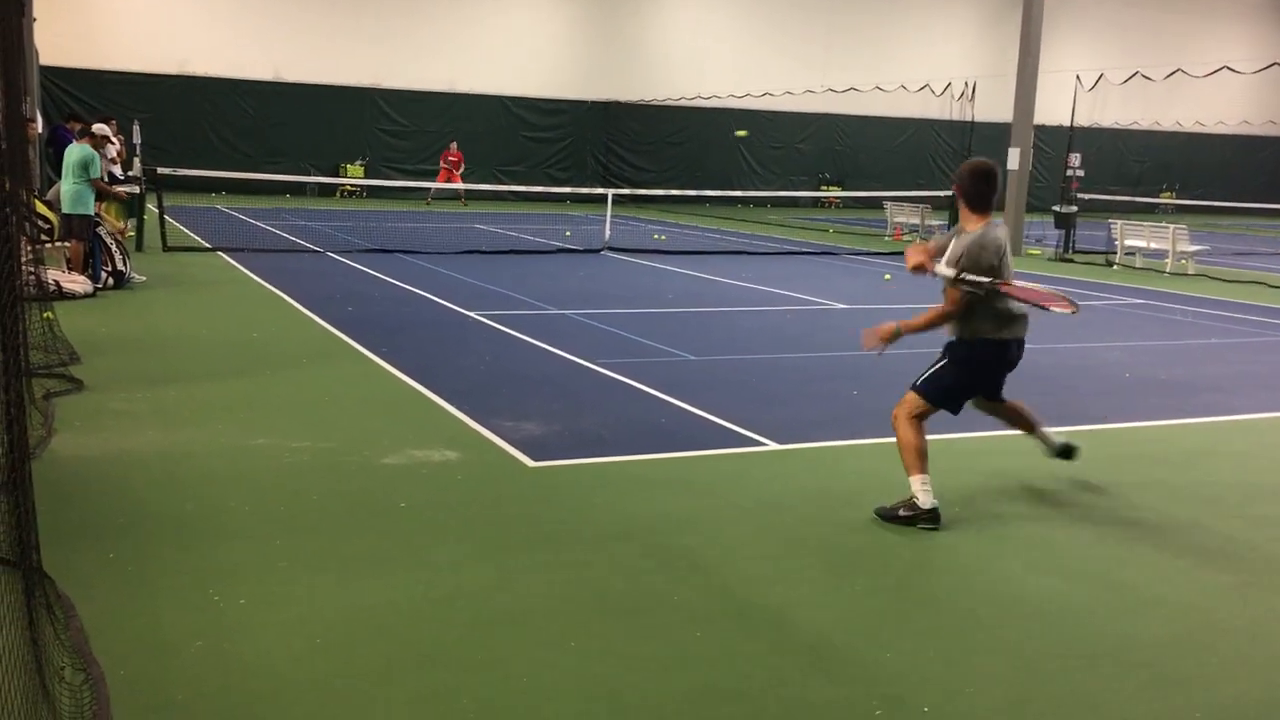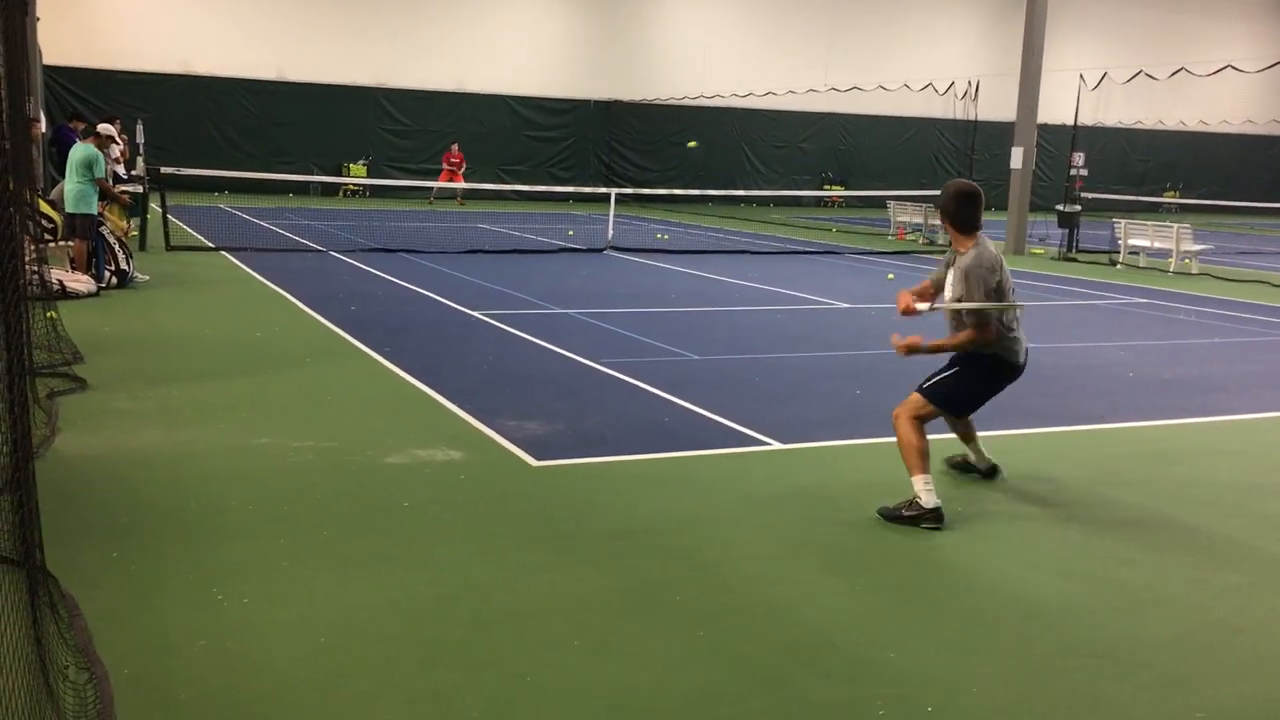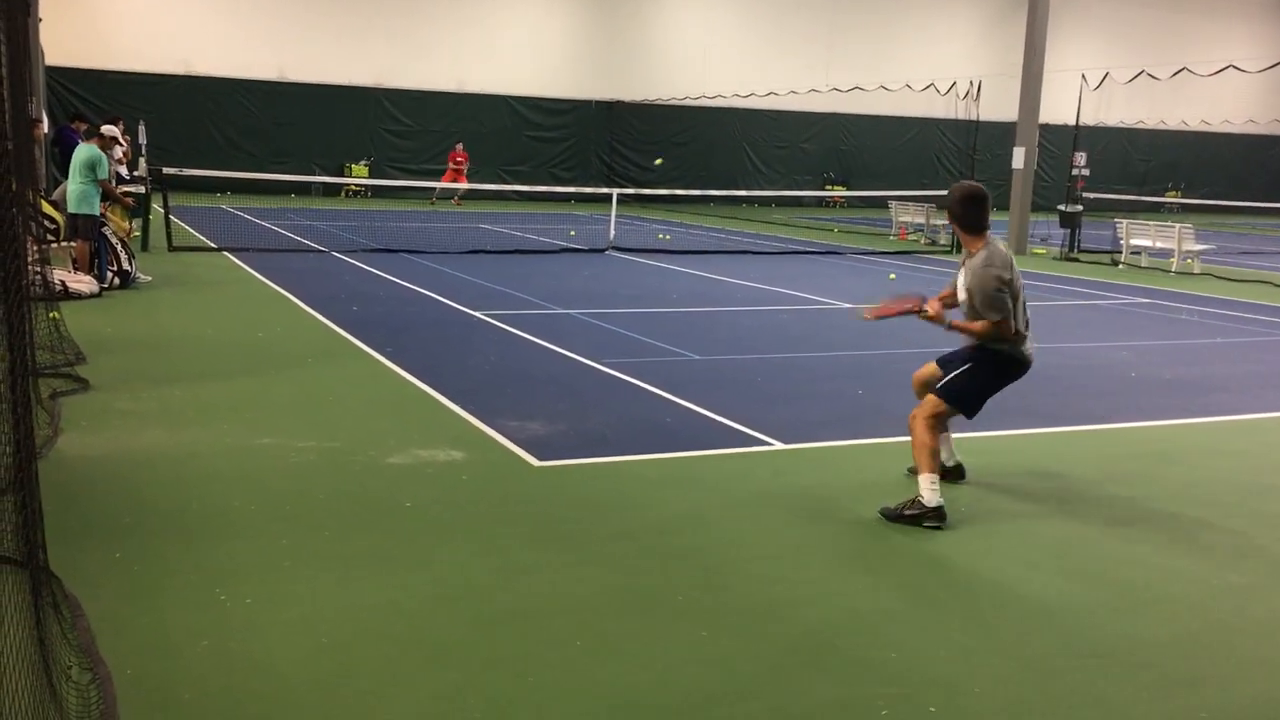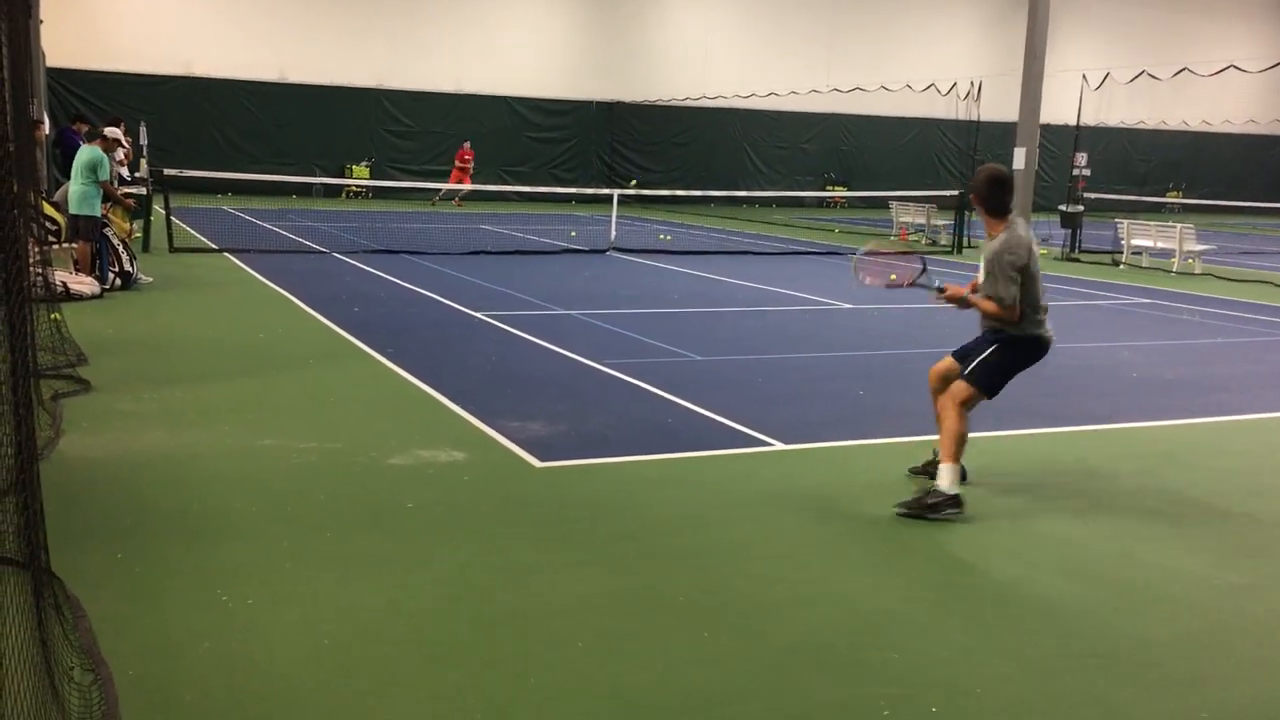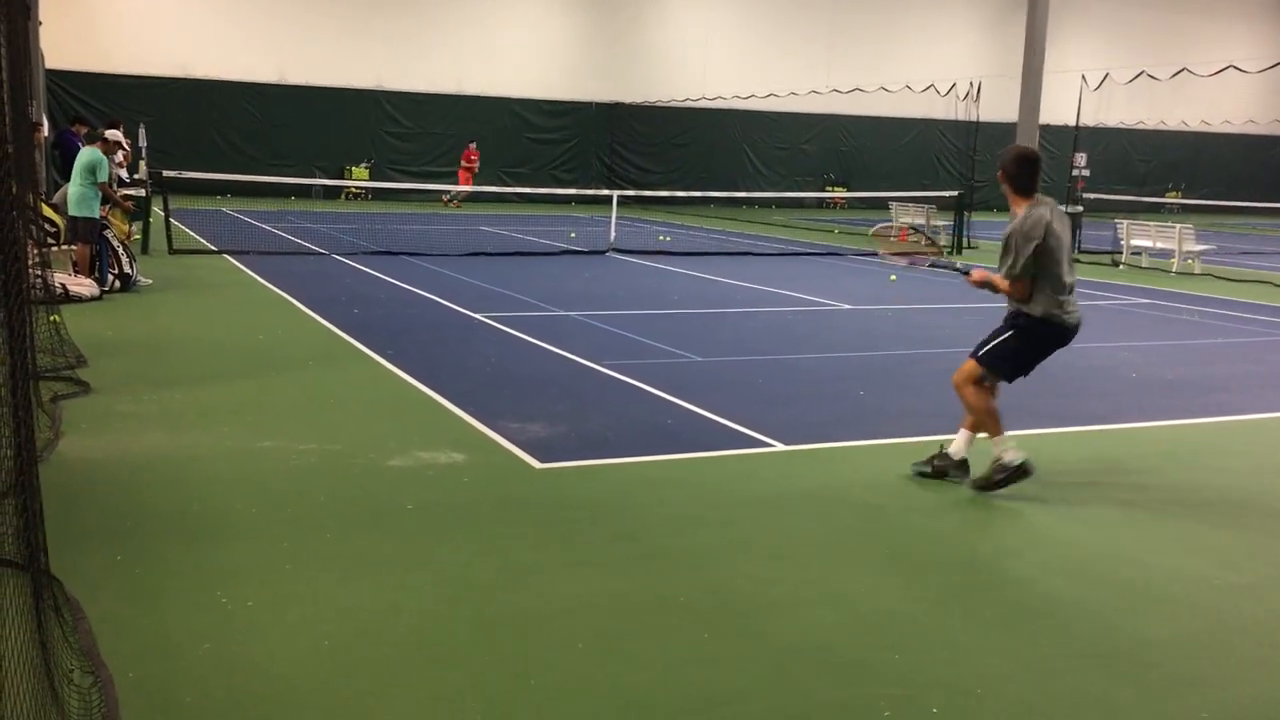
dt=0.1s
person 1, frame 1
left shoulder: (977, 246)
right shoulder: (988, 229)
left elbow: (951, 311)
right elbow: (928, 249)
left wrist: (898, 329)
right wrist: (919, 255)
left hip: (982, 345)
right hip: (1003, 339)
left knee: (906, 414)
right knee: (989, 401)
left ankle: (924, 504)
right ankle: (1053, 444)
person 1, frame 2
left shoulder: (975, 268)
right shoulder: (962, 253)
left elbow: (980, 336)
right elbow: (930, 288)
left wrist: (924, 347)
right wrist: (910, 296)
left hip: (992, 360)
right hip: (987, 354)
left knee: (906, 416)
right knee: (932, 394)
left ankle: (926, 504)
right ankle: (980, 459)
person 1, frame 3
left shoulder: (987, 267)
right shoulder: (980, 251)
left elbow: (999, 328)
right elbow: (961, 296)
left wrist: (948, 324)
right wrist: (937, 303)
left hip: (1000, 355)
right hip: (991, 350)
left knee: (922, 417)
right knee: (922, 381)
left ankle: (929, 503)
right ankle: (947, 463)
person 1, frame 4
left shoulder: (1003, 251)
right shoulder: (1016, 227)
left elbow: (1007, 313)
left wrist: (966, 299)
right wrist: (973, 289)
left hip: (1016, 339)
right hip: (1024, 335)
left knee: (953, 400)
right knee: (939, 376)
left ankle: (944, 492)
right ankle: (948, 465)
person 1, frame 5
left shoulder: (1021, 229)
right shoulder: (1051, 209)
left elbow: (1020, 293)
left wrist: (990, 279)
right wrist: (1000, 276)
left hip: (1041, 321)
right hip: (1060, 318)
left knee: (966, 380)
right knee: (979, 378)
left ankle: (1010, 459)
right ankle: (955, 454)
